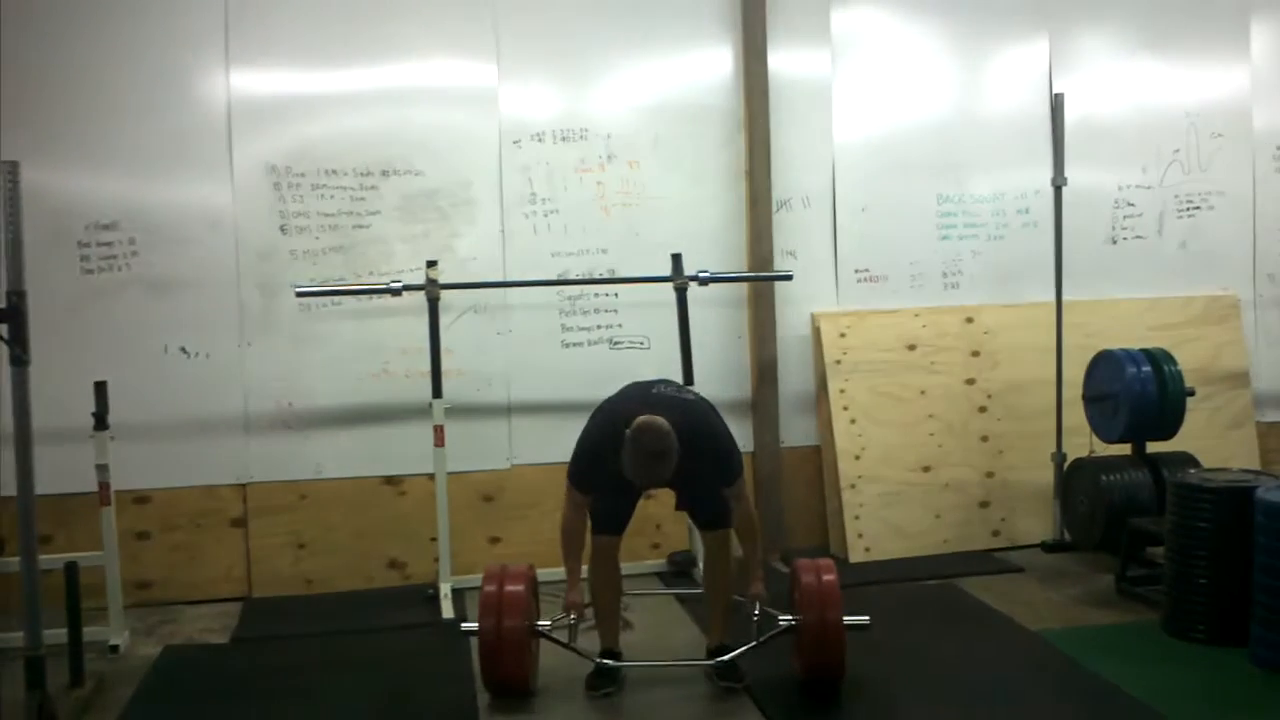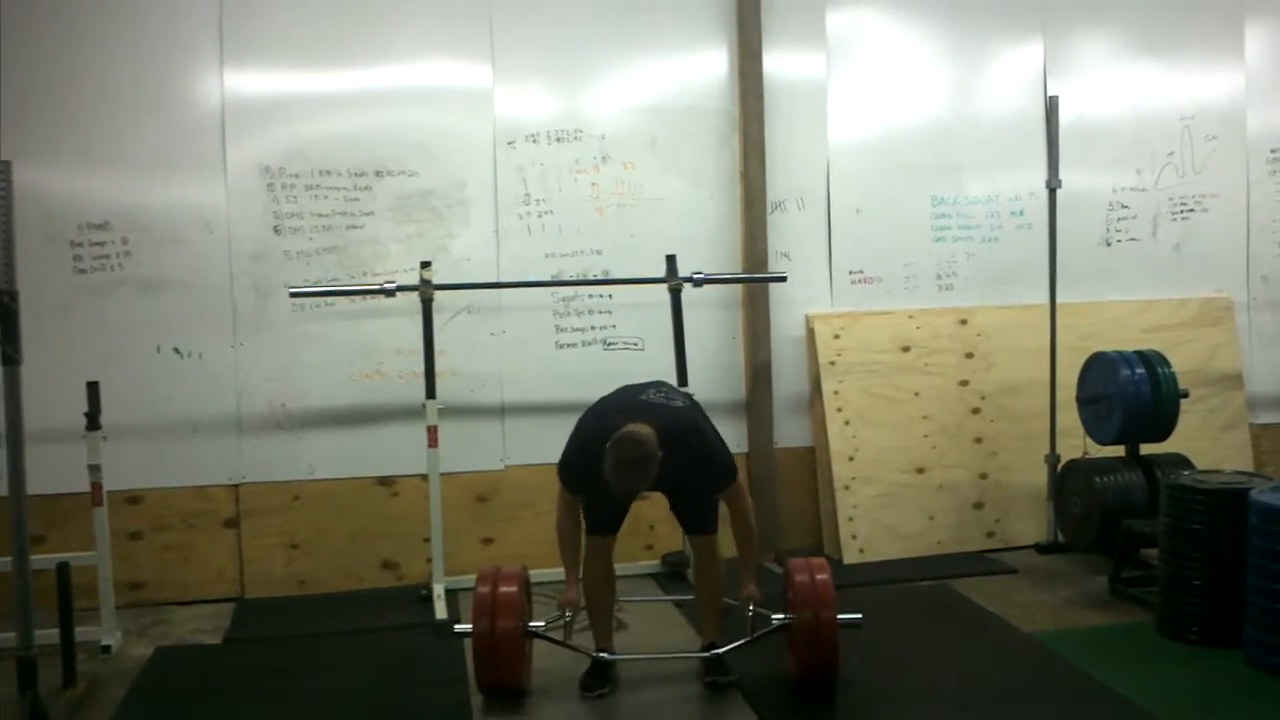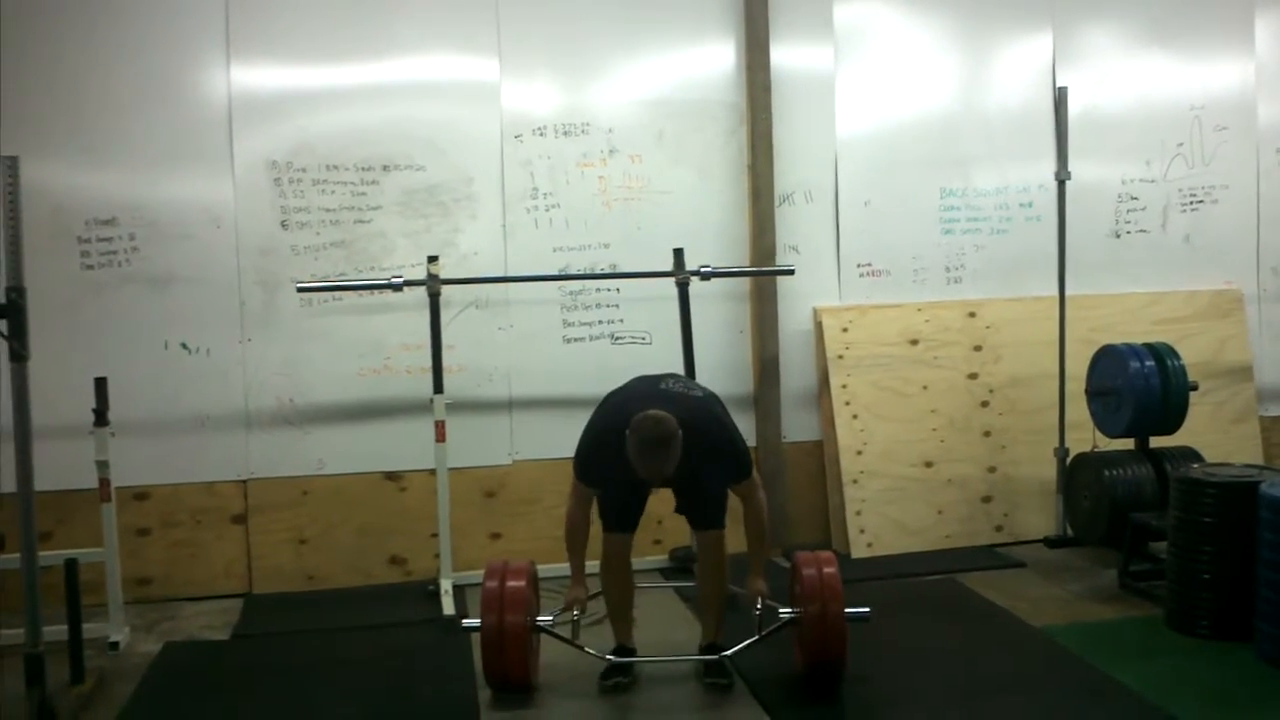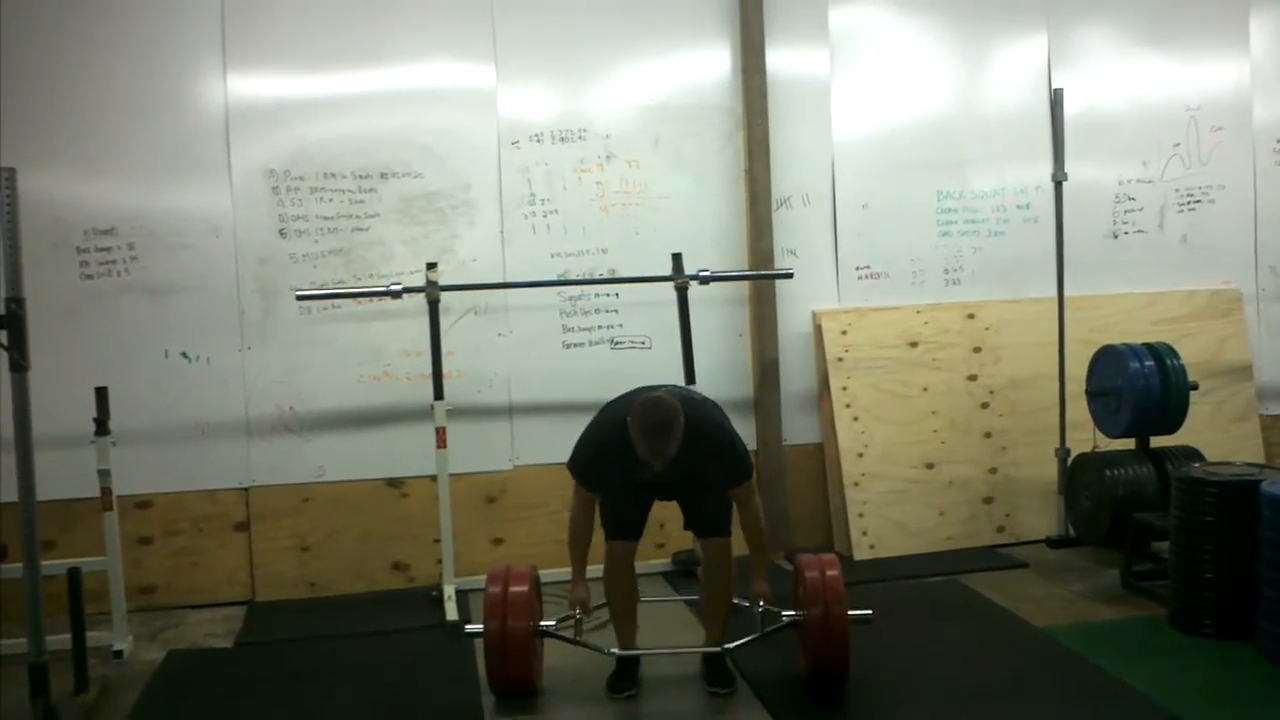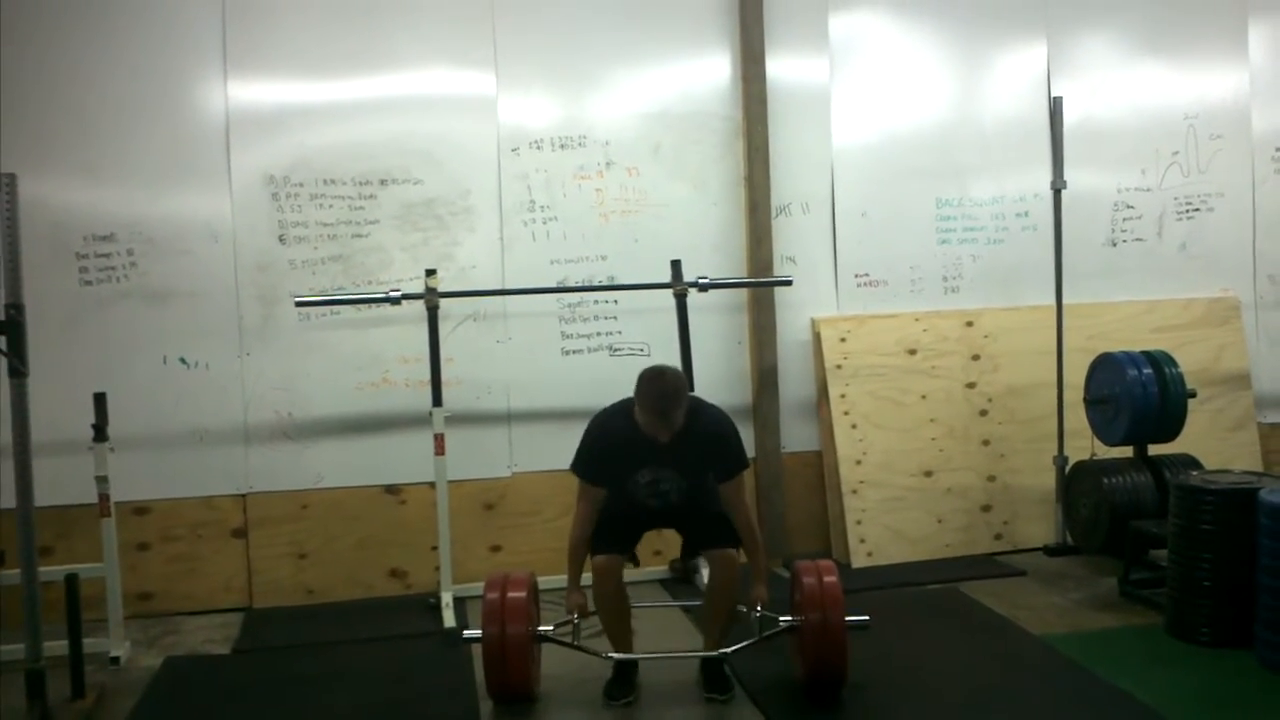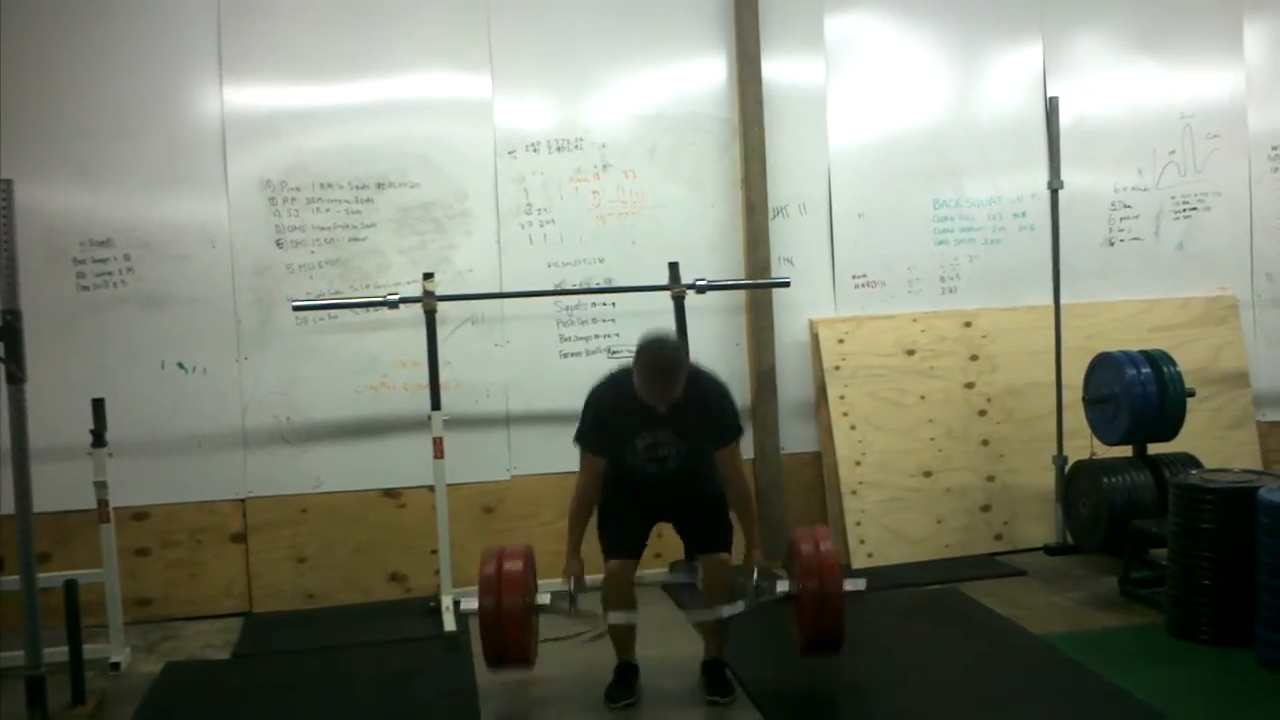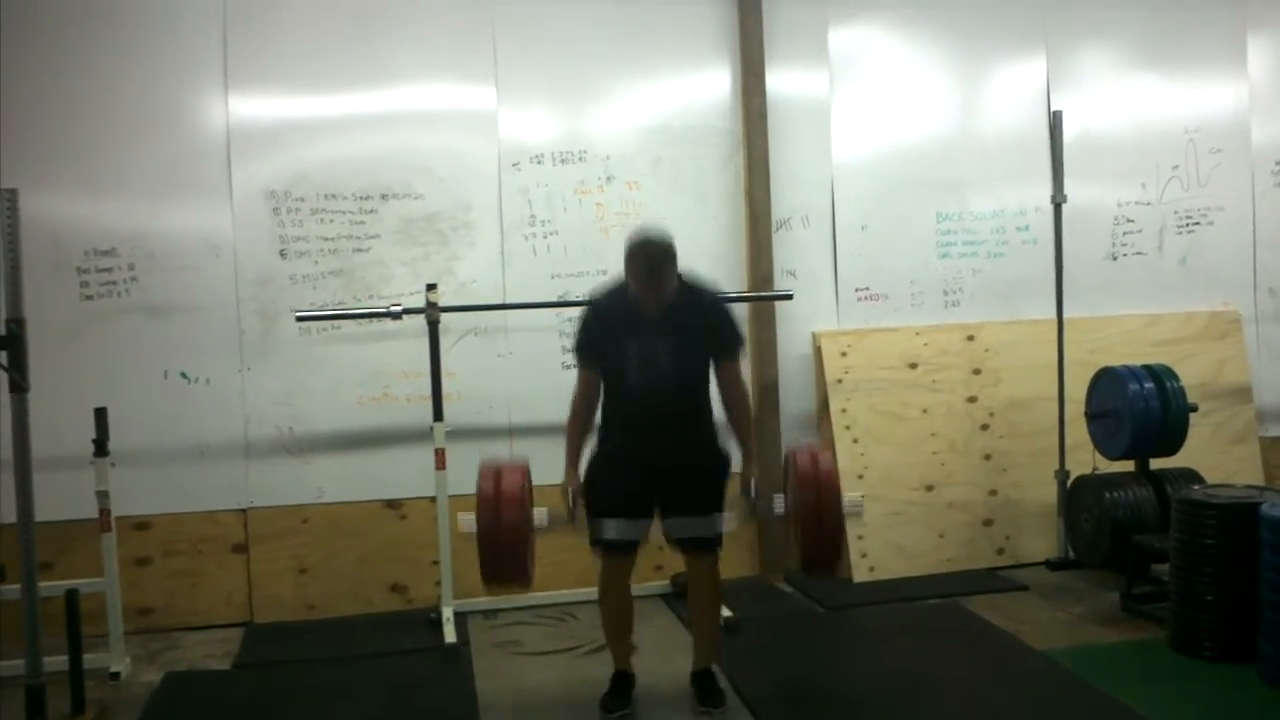
dt=0.7s
person 1, frame 1
left shoulder: (709, 433)
right shoulder: (599, 436)
left elbow: (739, 500)
right elbow: (575, 507)
left wrist: (755, 576)
right wrist: (573, 585)
left hip: (695, 459)
right hip: (617, 460)
left knee: (719, 539)
right knee: (604, 546)
left ankle: (717, 650)
right ankle: (609, 655)
person 1, frame 2
left shoulder: (699, 441)
right shoulder: (585, 443)
left elbow: (738, 500)
right elbow: (568, 508)
left wrist: (749, 578)
right wrist: (572, 583)
left hip: (686, 463)
left knee: (705, 545)
right knee: (597, 547)
left ankle: (711, 650)
right ankle: (603, 657)
person 1, frame 3
left shoulder: (716, 432)
right shoulder: (602, 435)
left elbow: (752, 495)
right elbow: (579, 503)
left wrist: (756, 573)
right wrist: (577, 580)
left hip: (700, 459)
left knee: (711, 541)
right knee: (615, 545)
left ankle: (710, 647)
right ankle: (623, 649)
person 1, frame 4
left shoulder: (714, 432)
right shoulder: (603, 435)
left elbow: (747, 500)
right elbow: (583, 505)
left wrist: (760, 574)
right wrist: (578, 580)
left hip: (699, 471)
left knee: (718, 549)
right knee: (618, 552)
left ankle: (713, 653)
right ankle: (627, 657)
person 1, frame 5
left shoulder: (715, 426)
right shoulder: (605, 429)
left elbow: (736, 503)
right elbow: (588, 506)
left wrist: (759, 577)
right wrist: (573, 585)
left hip: (695, 500)
right hip: (626, 504)
left knee: (728, 562)
right knee: (603, 567)
left ankle: (712, 660)
right ankle: (624, 663)
person 1, frame 6
left shoulder: (711, 395)
right shoulder: (605, 400)
left elbow: (733, 473)
right elbow: (590, 480)
left wrist: (754, 545)
right wrist: (572, 556)
left hip: (695, 490)
right hip: (628, 494)
left knee: (721, 566)
right knee: (617, 572)
left ankle: (713, 664)
right ankle: (626, 666)
person 1, frame 7
left shoulder: (706, 309)
right shoulder: (604, 312)
left elbow: (732, 386)
right elbow: (587, 392)
left wrist: (749, 460)
right wrist: (572, 467)
left hip: (692, 451)
right hip: (622, 452)
left knee: (702, 559)
right knee: (615, 562)
left ankle: (703, 669)
right ankle: (621, 673)
